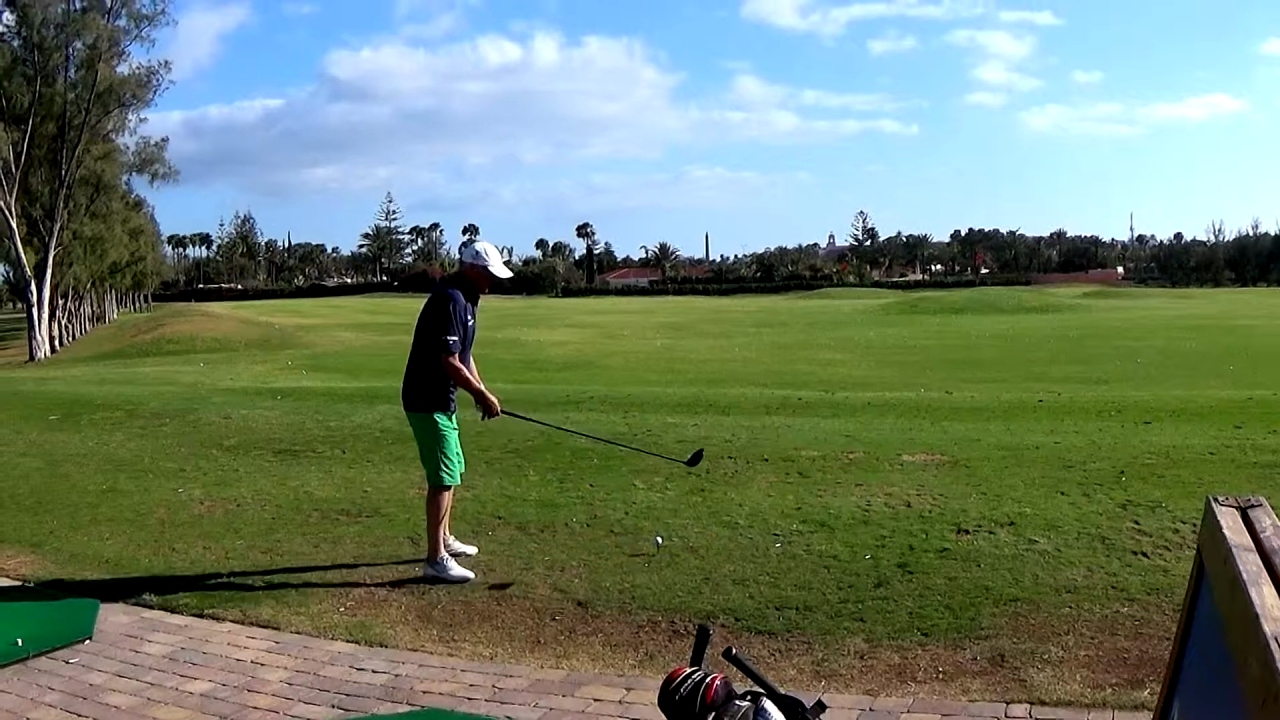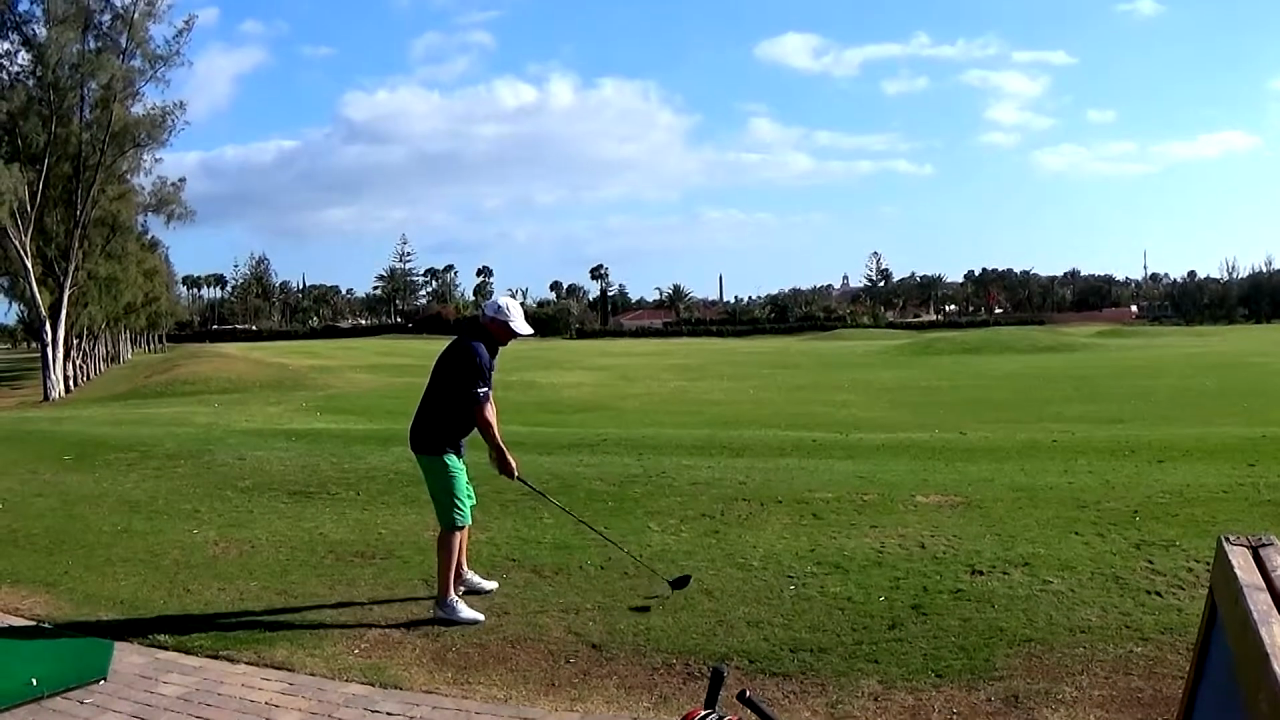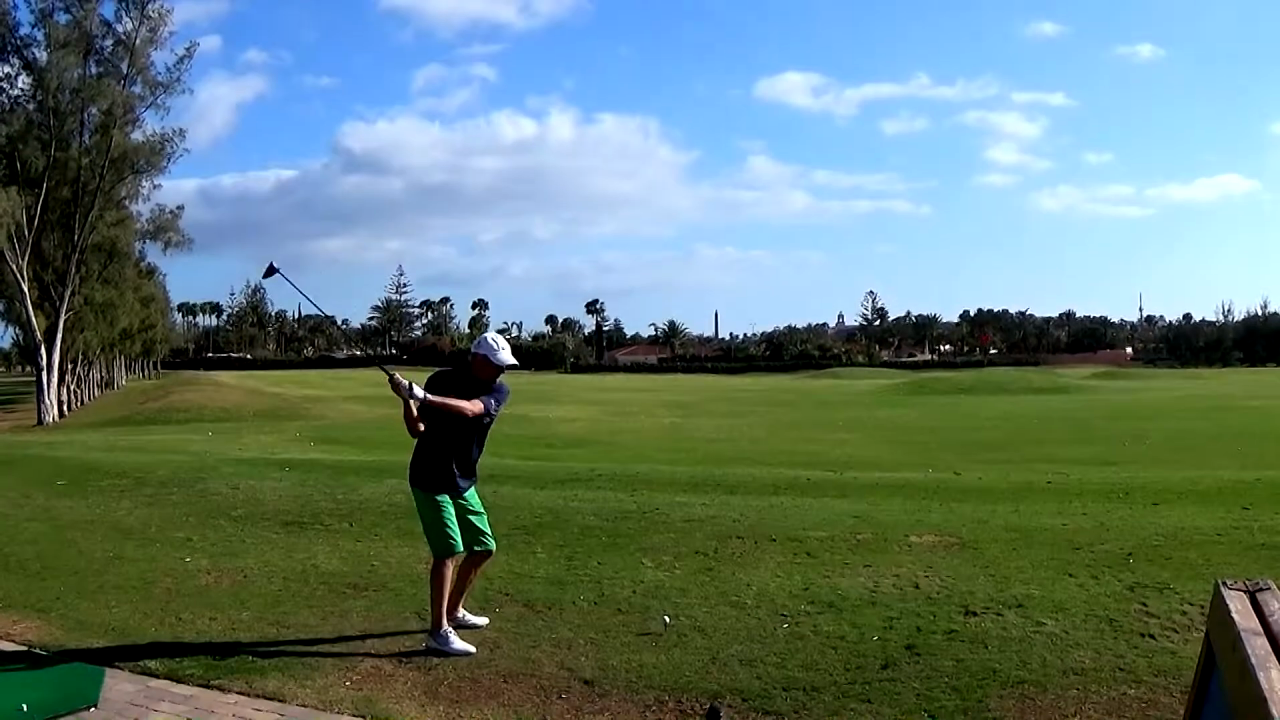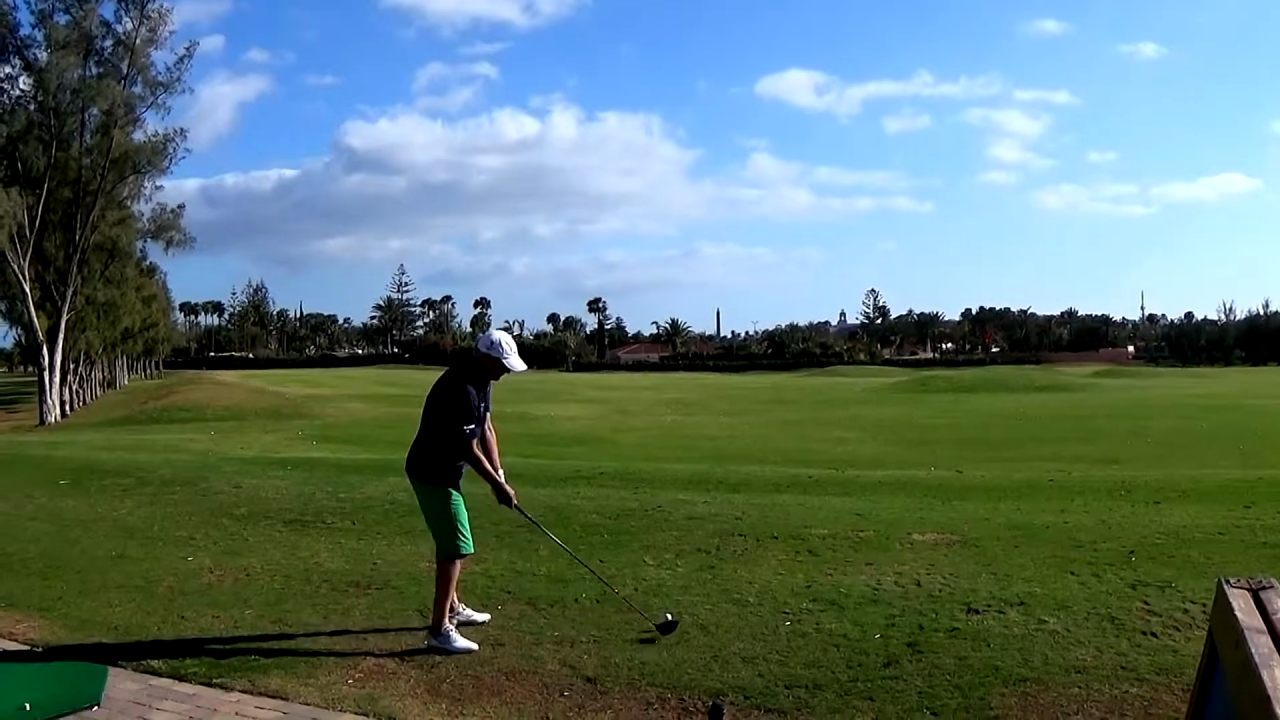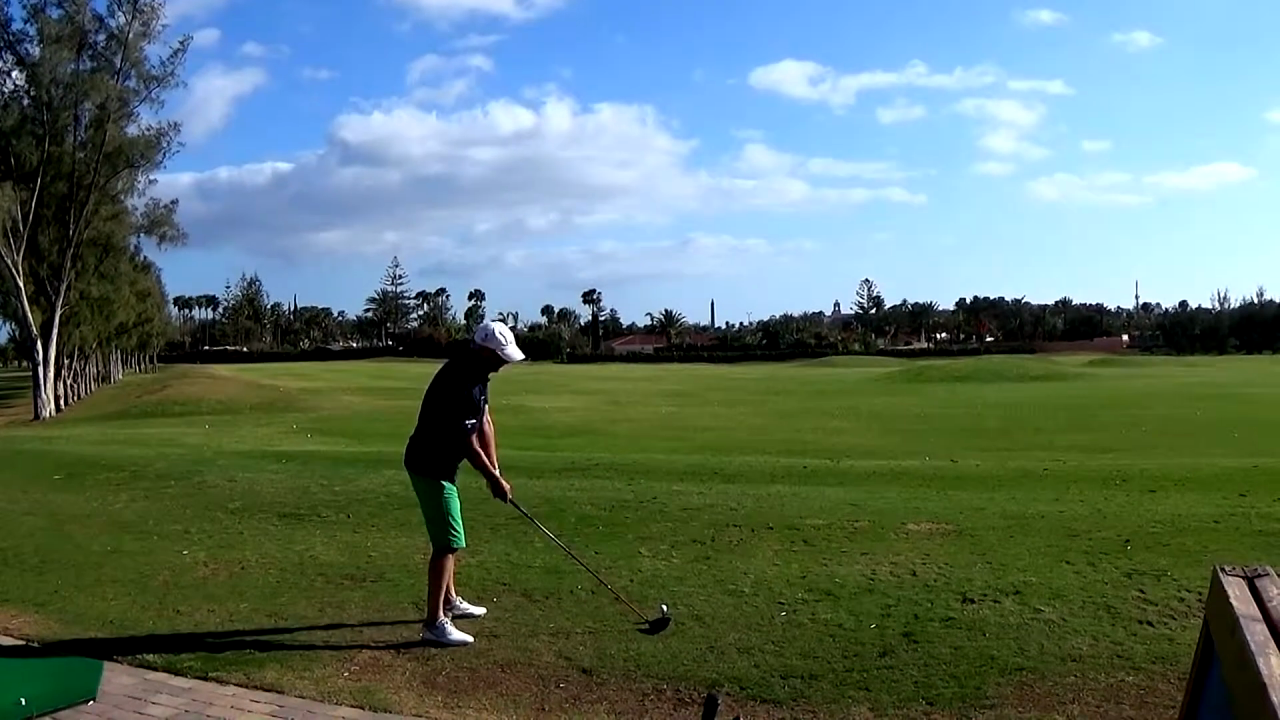
dt=1s
person 1, frame 1
left shoulder: (463, 298)
right shoulder: (450, 300)
right elbow: (450, 363)
left wrist: (481, 391)
right wrist: (483, 394)
left hip: (438, 397)
right hip: (428, 401)
left knee: (451, 471)
right knee: (444, 477)
left ankle: (444, 538)
right ankle: (436, 558)
person 1, frame 2
left shoulder: (481, 347)
right shoulder: (473, 352)
left elbow: (488, 403)
right elbow: (482, 414)
left wrist: (496, 449)
right wrist: (503, 454)
left hip: (445, 439)
right hip: (435, 443)
left knee: (464, 506)
right knee: (455, 518)
left ankle: (461, 575)
right ankle: (446, 599)
person 1, frame 3
left shoulder: (499, 391)
right shoulder: (441, 381)
left elbow: (468, 410)
right elbow: (416, 430)
left wrist: (423, 397)
right wrist: (406, 399)
left hip: (464, 481)
right hip: (430, 480)
left knee: (483, 547)
right knee: (449, 550)
left ankle: (454, 611)
right ankle: (439, 630)
person 1, frame 4
left shoulder: (480, 380)
right shoulder: (461, 389)
left elbow: (486, 430)
right elbow: (470, 451)
left wrist: (500, 476)
right wrist: (499, 485)
left hip: (441, 470)
right hip: (433, 472)
left knee: (451, 544)
right knee: (456, 548)
left ankle: (453, 608)
right ankle: (440, 629)
person 1, frame 5
left shoulder: (477, 370)
right shoulder: (462, 384)
left elbow: (485, 422)
right elbow: (469, 445)
left wrist: (495, 470)
right wrist: (495, 480)
left hip: (439, 462)
right hip: (430, 466)
left knee: (450, 536)
right knee: (448, 541)
left ankle: (449, 601)
right ankle: (435, 622)
